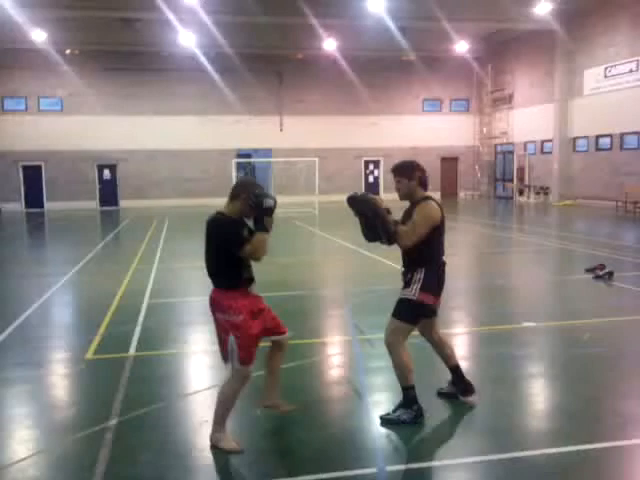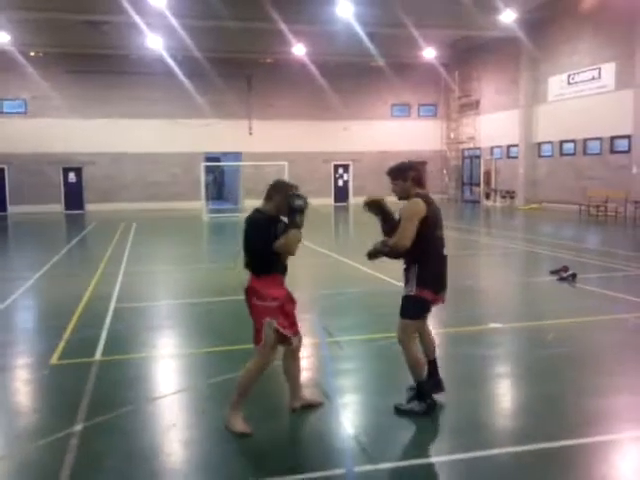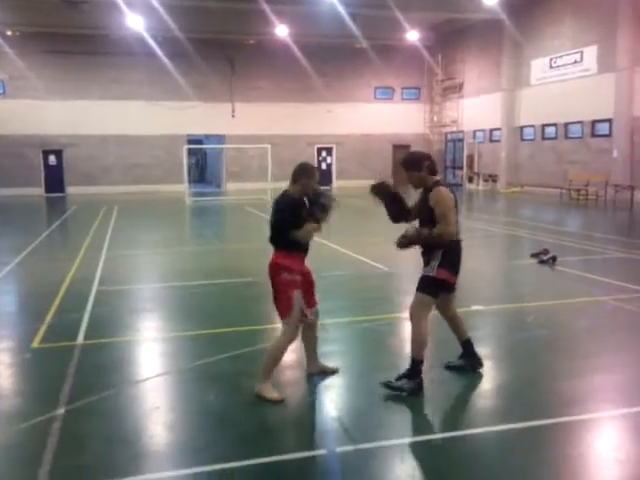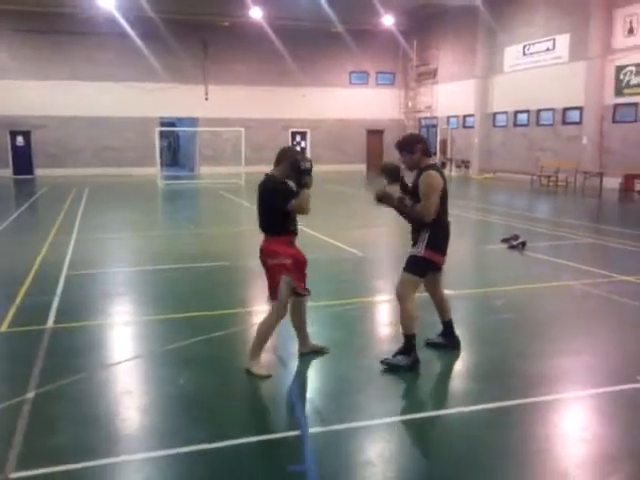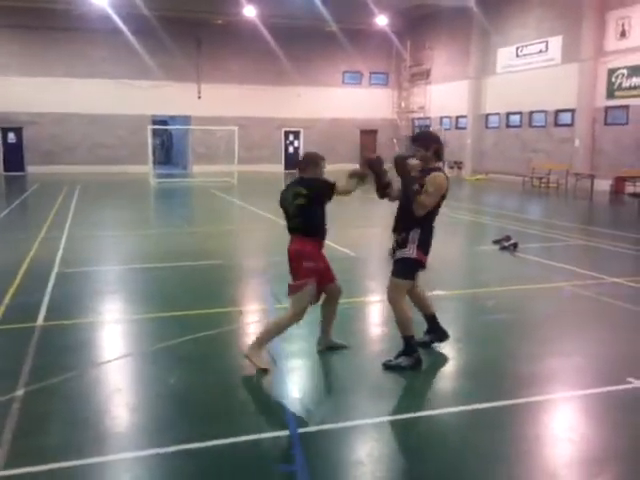
dt=1s
person 1, frame 1
left shoulder: (428, 207)
right shoulder: (414, 208)
left elbow: (405, 240)
right elbow: (398, 237)
left wrist: (384, 214)
left hip: (423, 279)
right hip: (421, 278)
left knee: (394, 339)
right knee: (430, 333)
left ankle: (411, 405)
right ankle: (461, 383)
person 1, frame 2
left shoulder: (414, 204)
right shoulder: (426, 202)
left elbow: (401, 244)
right elbow: (402, 233)
left wrist: (379, 249)
right wrist: (384, 214)
left hip: (423, 275)
right hip: (434, 272)
left knee: (405, 337)
right knee: (420, 326)
left ankle: (423, 398)
right ankle: (432, 378)
person 1, frame 3
left shoulder: (440, 193)
right shoulder: (428, 192)
left elbow: (450, 232)
right elbow: (409, 215)
left wrist: (415, 237)
right wrist: (389, 196)
left hip: (442, 259)
right hip: (439, 258)
left knee: (418, 312)
right knee: (446, 308)
left ankle: (414, 376)
right ankle: (470, 356)
person 1, frame 4
left shoulder: (430, 176)
right shoulder: (424, 173)
left elbow: (426, 214)
right elbow: (416, 204)
left wrist: (394, 201)
right wrist: (400, 194)
left hip: (430, 239)
right hip: (430, 238)
left knee: (404, 290)
right knee: (433, 287)
left ankle: (409, 351)
right ankle: (449, 335)
person 1, frame 5
left shoulder: (437, 178)
right shoulder: (416, 174)
left elbow: (420, 208)
right elbow: (389, 196)
left wrist: (411, 178)
right wrist: (379, 173)
left hip: (415, 240)
right hip: (406, 237)
left knee: (395, 295)
right knee: (410, 287)
left ankle: (410, 354)
right ankle: (436, 330)
person 2, frame 1
left shoulder: (236, 221)
right shoulder: (220, 225)
left elbow: (255, 249)
right elbow: (256, 253)
left wrist: (264, 219)
right wrist: (263, 218)
left hip: (245, 295)
right hip: (229, 302)
left knee: (279, 339)
right knee: (241, 372)
left ankle: (271, 397)
right ankle: (218, 431)
person 2, frame 2
left shoulder: (272, 218)
right shoulder: (259, 221)
left elbow: (285, 246)
right elbow: (288, 249)
left wrist: (293, 219)
right wrist: (296, 217)
left hip: (276, 287)
right hip: (264, 290)
left knee: (293, 342)
right knee: (264, 355)
left ankle: (296, 397)
right ankle: (234, 412)
person 2, frame 3
left shoulder: (298, 200)
right shoulder: (286, 204)
left elbow: (307, 228)
right elbow: (305, 236)
left wrist: (318, 212)
right wrist: (319, 214)
left hip: (296, 264)
right hip: (286, 267)
left knee: (311, 316)
right knee: (292, 329)
left ankle: (312, 363)
right ankle: (264, 382)
person 2, frame 4
left shoulder: (278, 184)
right shoulder: (273, 186)
left elbow: (296, 206)
right elbow: (303, 208)
left wrist: (301, 181)
right wrist: (303, 179)
left hip: (286, 247)
right hip: (277, 250)
left knee: (299, 297)
right knee: (279, 309)
left ankle: (305, 344)
right ankle: (253, 358)
person 2, frame 5
left shoulder: (288, 191)
right shoulder: (316, 185)
right elbow: (346, 189)
right wrist: (359, 177)
left hip: (303, 247)
right hip: (307, 250)
left knee: (334, 291)
right knee: (296, 311)
left ankle: (325, 339)
right ankle: (255, 348)
